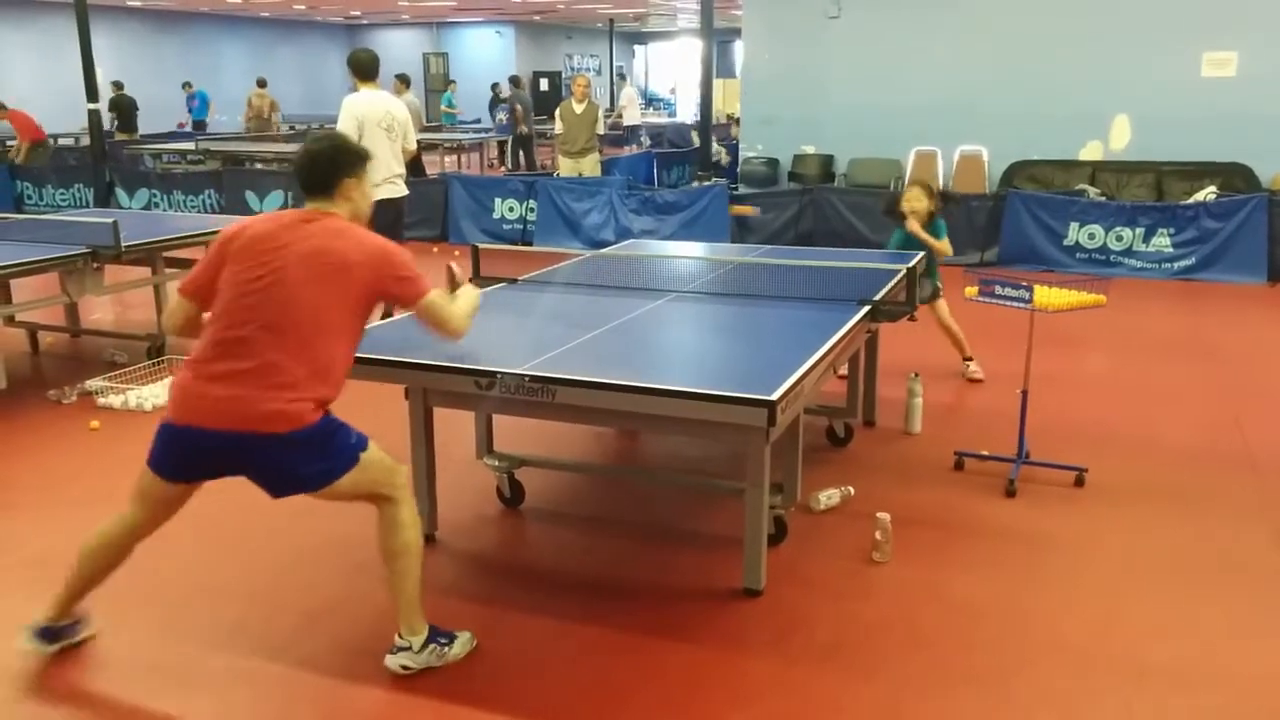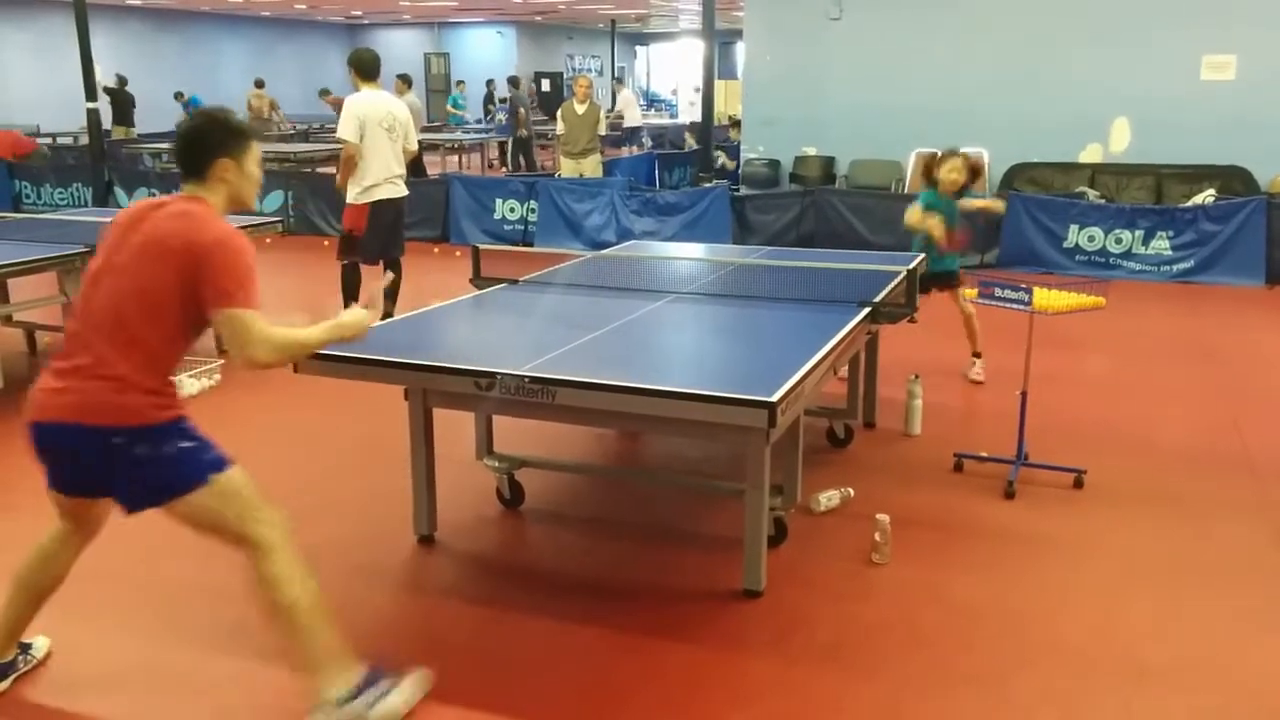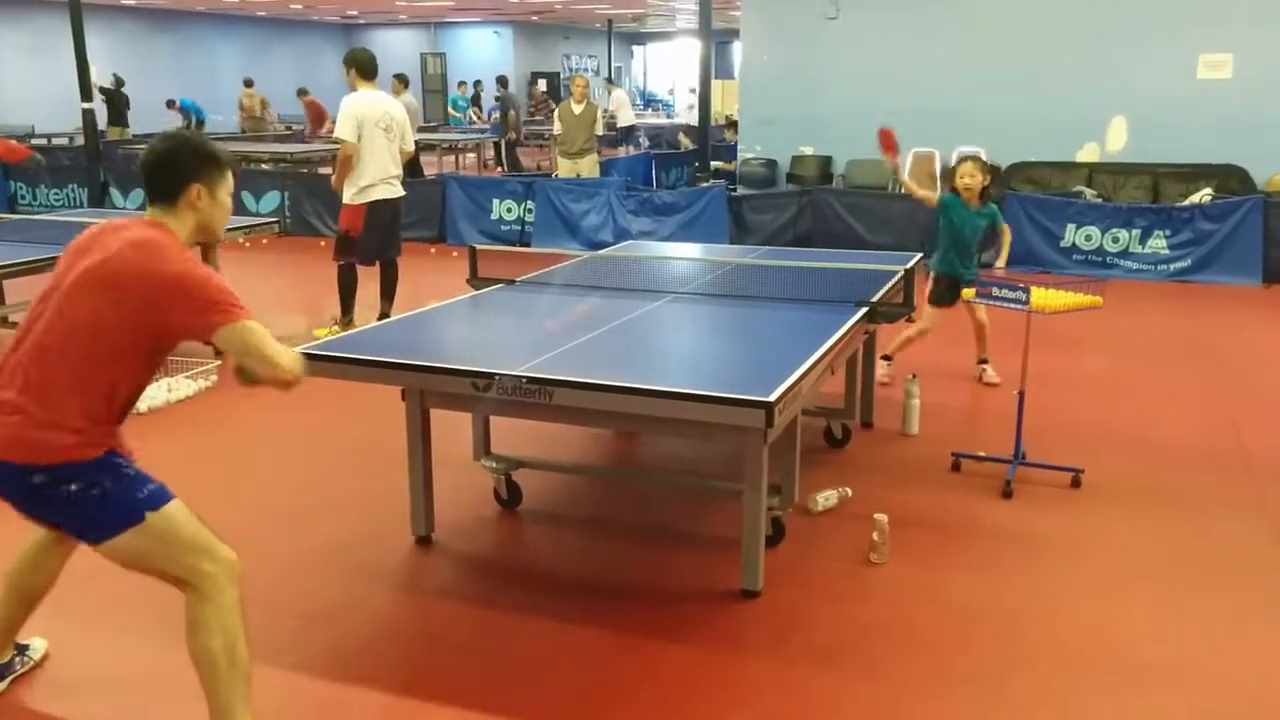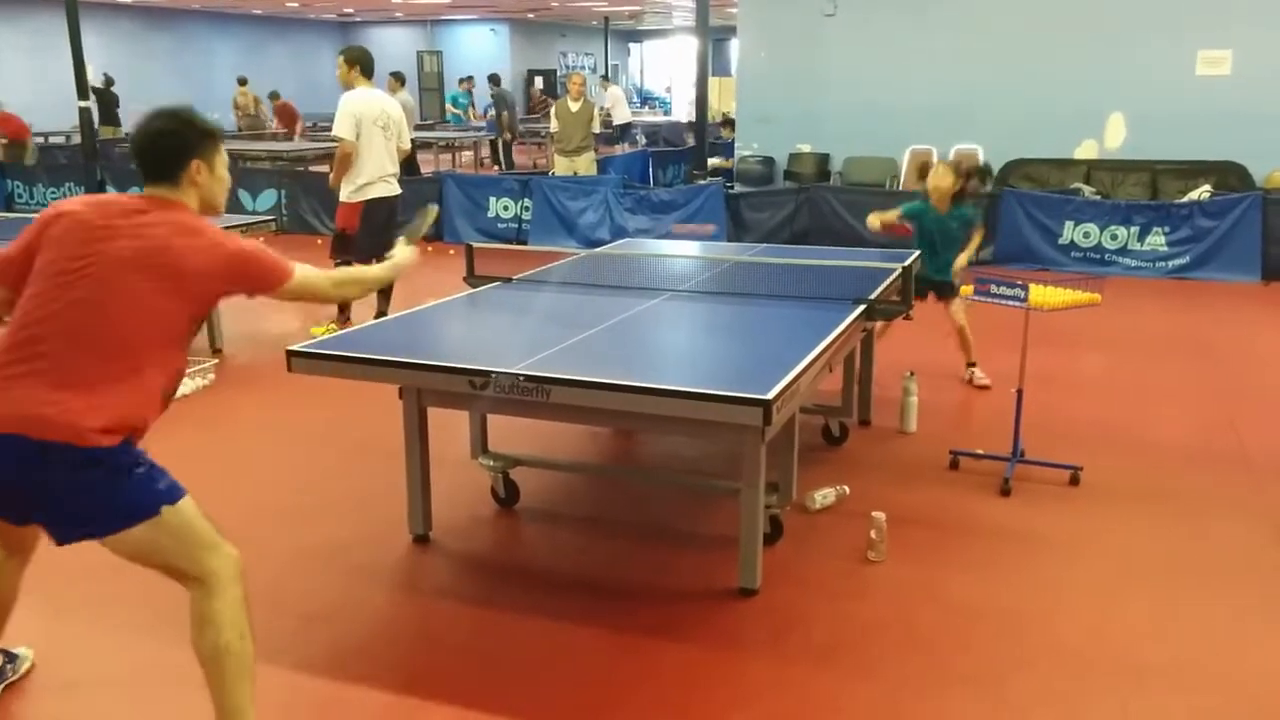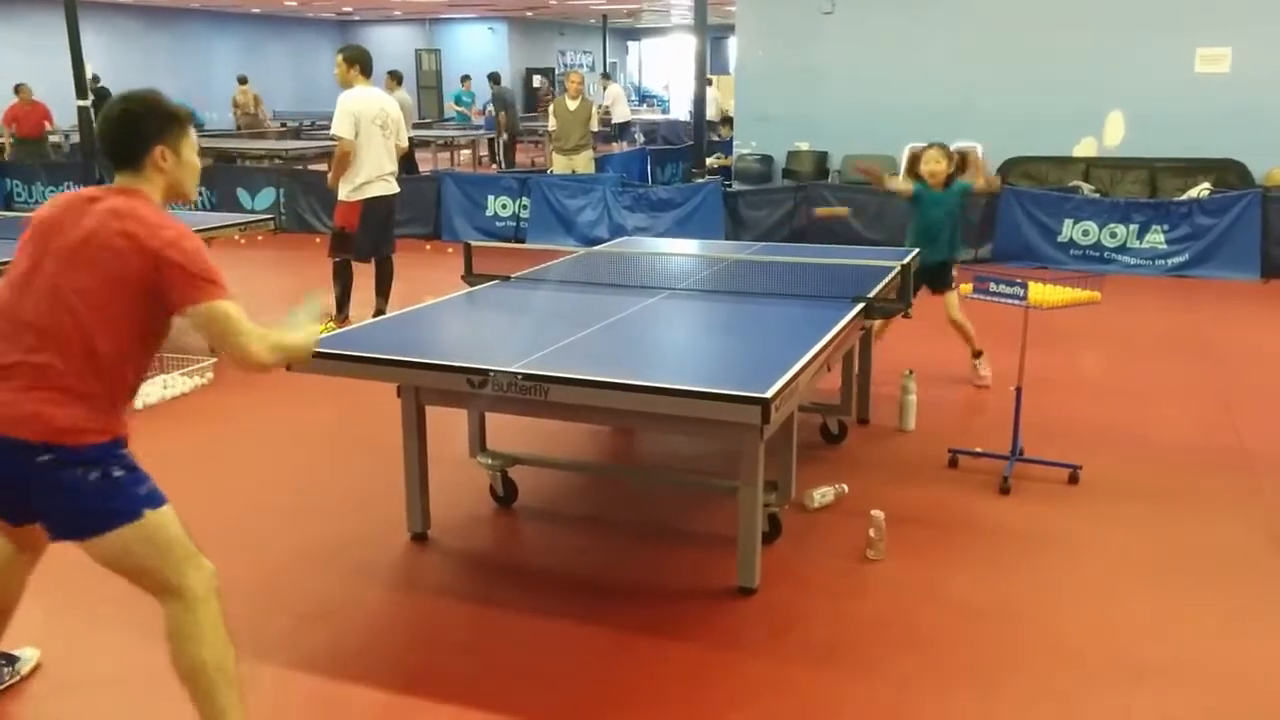
dt=0.3s
person 1, frame 1
left shoulder: (240, 235)
right shoulder: (374, 252)
left elbow: (177, 322)
right elbow: (453, 325)
right wrist: (469, 293)
left hip: (194, 413)
right hip: (282, 424)
left knee: (138, 516)
right knee: (394, 490)
left ankle: (59, 621)
right ankle: (411, 640)
person 1, frame 2
left shoulder: (135, 217)
right shoulder: (217, 238)
right elbow: (257, 350)
right wrist: (341, 325)
left hip: (53, 412)
right hip: (128, 421)
left knee: (76, 527)
right knee: (267, 536)
person 1, frame 3
left shoulder: (99, 237)
right shoulder: (179, 272)
right elbow: (278, 367)
right wrist: (295, 367)
right hip: (60, 454)
left knee: (62, 530)
right knee: (214, 573)
person 1, frame 4
left shoulder: (67, 215)
right shoulder: (218, 251)
right elbow: (329, 286)
right wrist: (394, 264)
right hip: (83, 446)
right knee: (217, 574)
person 1, frame 5
left shoulder: (56, 212)
right shoulder: (165, 240)
right elbow: (252, 352)
right wrist: (304, 337)
right hip: (63, 443)
right knee: (190, 586)
person 2, frame 1
left shoulder: (353, 101)
right shoulder: (397, 104)
right elbow: (410, 148)
left hip: (368, 193)
right hip: (396, 190)
right ankle: (389, 312)
person 2, frame 2
left shoulder: (355, 102)
right shoulder: (398, 104)
left elbow: (350, 151)
right elbow: (412, 150)
left wrist: (342, 178)
left hip: (366, 194)
right hip: (396, 192)
left knee: (349, 258)
right knee: (392, 257)
right ankle: (388, 315)
person 2, frame 3
left shoulder: (352, 102)
right shoulder: (395, 105)
left elbow: (348, 151)
right elbow: (408, 151)
left wrist: (338, 179)
left hip: (362, 195)
right hip: (391, 192)
left knee: (345, 260)
right knee: (388, 258)
left ankle: (345, 322)
right ankle: (385, 317)
person 2, frame 4
left shoulder: (350, 100)
right shoulder: (391, 103)
left elbow: (346, 149)
right elbow: (404, 149)
left wrist: (335, 177)
left hip: (359, 193)
right hip: (388, 190)
left knee: (342, 258)
right knee: (383, 257)
left ankle: (342, 320)
right ankle: (381, 315)
person 2, frame 5
left shoulder: (350, 99)
right shoulder: (390, 101)
left elbow: (345, 149)
right elbow: (402, 147)
left wrist: (334, 176)
left hip: (358, 192)
right hip: (387, 189)
left knee: (342, 257)
right knee: (383, 255)
left ankle: (341, 319)
right ankle: (380, 314)
person 3, frame 1
left shoulder: (937, 224)
right shoulder: (901, 236)
left elbow: (947, 252)
left wrist: (920, 234)
left hip: (928, 279)
left knee: (947, 322)
left ankle: (969, 361)
person 3, frame 2
left shoulder: (964, 197)
right shoulder: (928, 197)
left elbow: (999, 206)
right elbow: (910, 219)
left wrist: (980, 203)
right wrist: (930, 227)
left hip: (949, 265)
right hip: (923, 265)
left knee: (968, 312)
left ankle: (976, 359)
person 3, frame 3
left shoulder: (989, 210)
right shoulder: (949, 202)
left elbow: (1005, 232)
right elbow: (919, 193)
left wrist: (1002, 259)
right wrist: (897, 170)
left hip: (968, 273)
right hip: (943, 272)
left knee: (981, 320)
right knee: (923, 326)
left ankle: (983, 364)
right ankle: (885, 360)
person 3, frame 4
left shoulder: (963, 212)
right shoulder: (916, 208)
left elbow: (978, 232)
right elbow: (885, 218)
left wrist: (965, 255)
right wrist: (875, 220)
left hip: (945, 277)
right hip: (916, 274)
left knee: (960, 323)
left ankle: (971, 367)
person 3, frame 5
left shoulder: (958, 188)
right shoulder: (918, 190)
left elbow: (991, 186)
right elbow: (896, 185)
left wrist: (979, 170)
right wrist: (879, 177)
left hip: (942, 264)
left knee: (956, 317)
left ankle: (978, 358)
